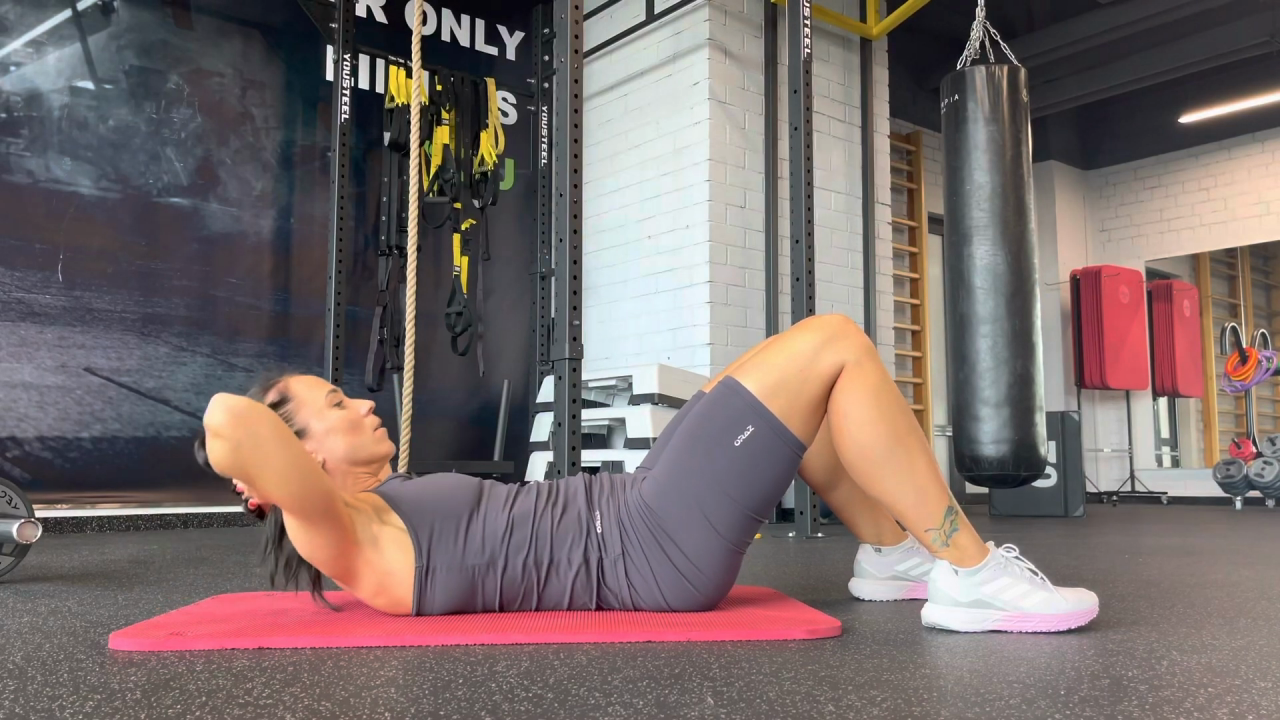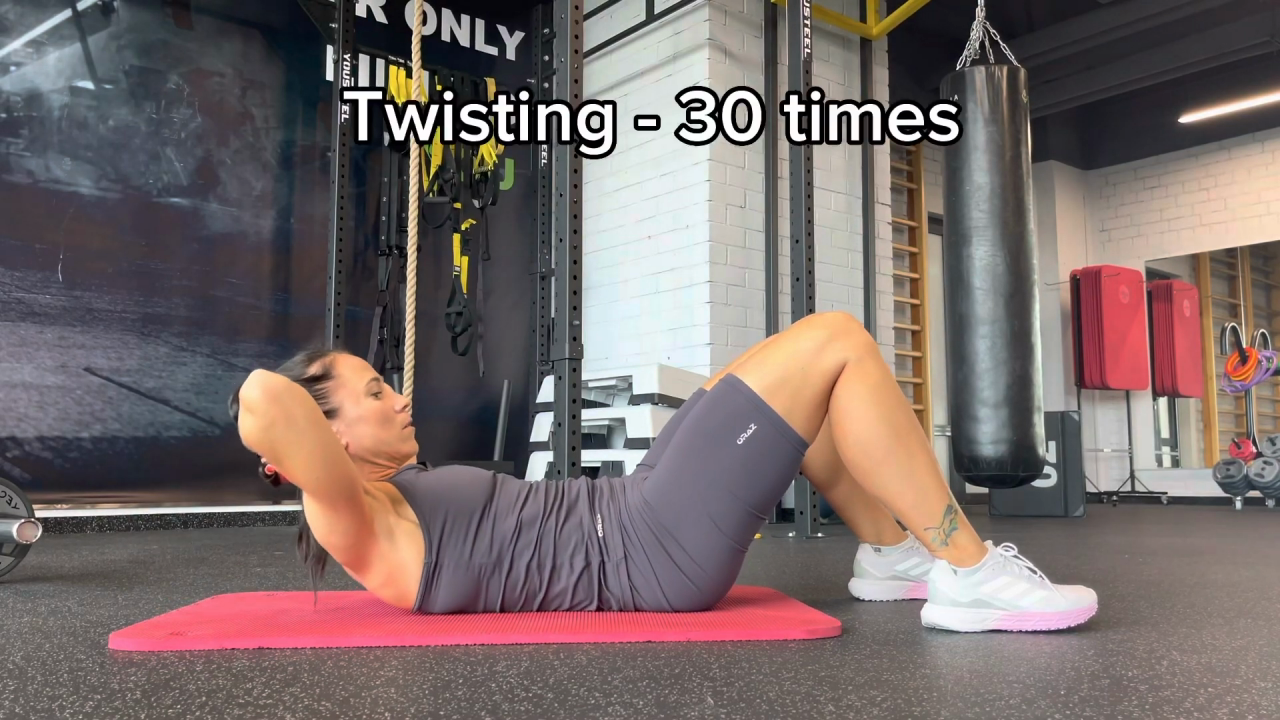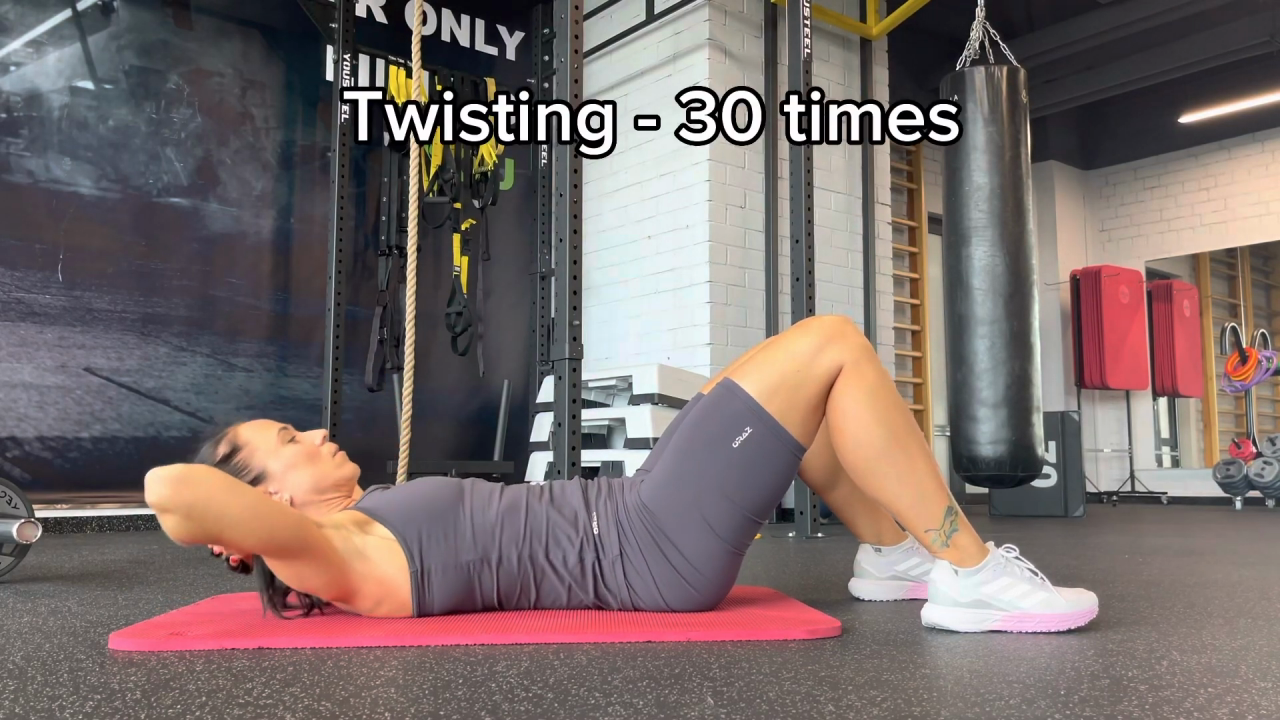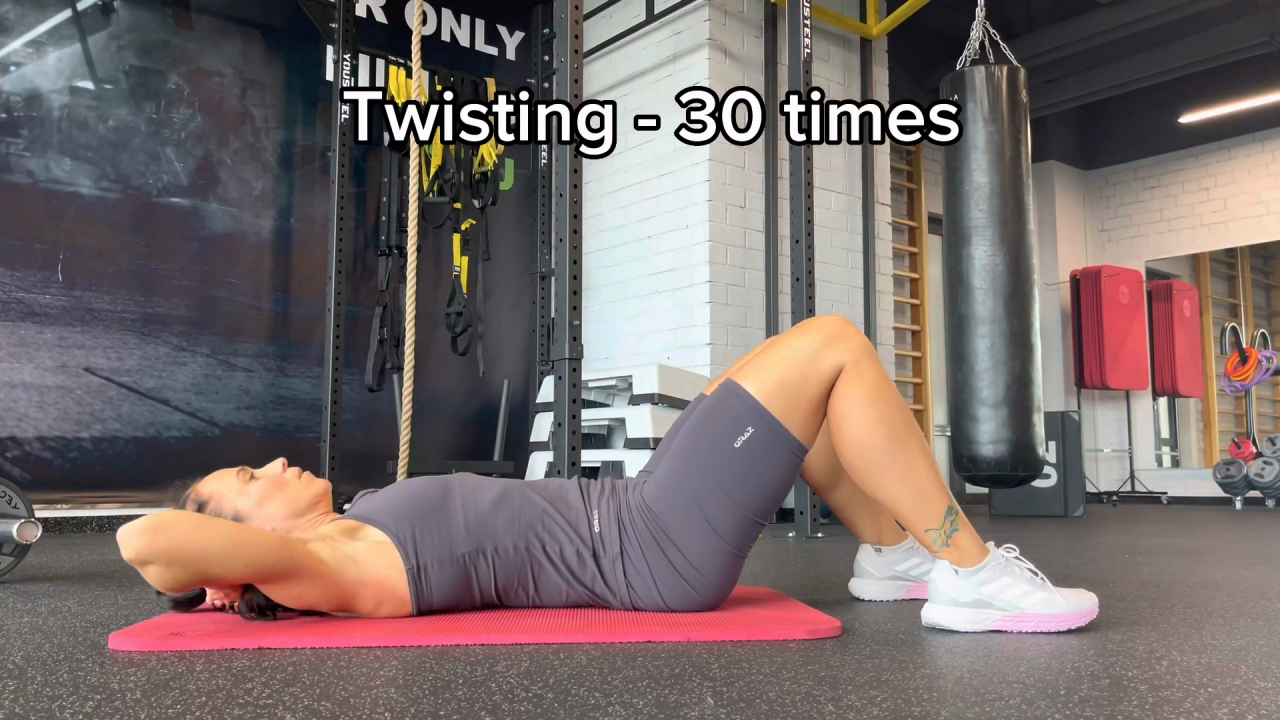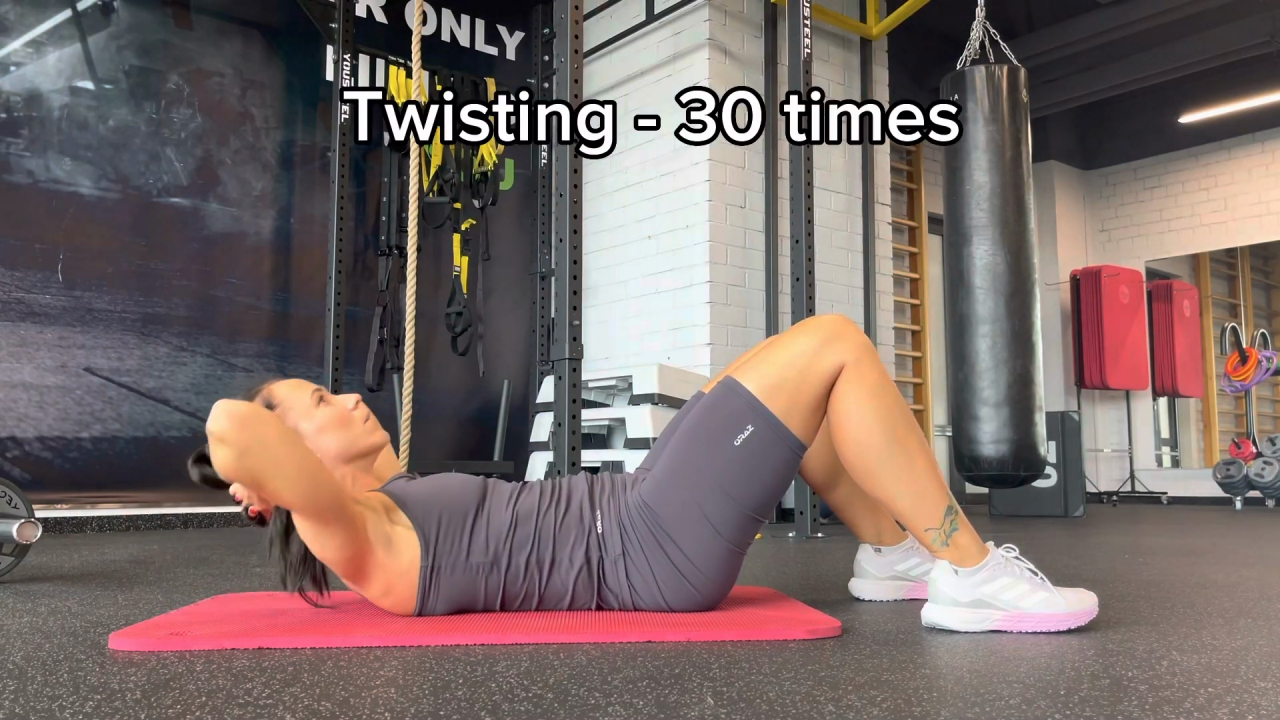
dt=0.5s
person 1, frame 1
left shoulder: (377, 516)
right shoulder: (349, 539)
right elbow: (229, 421)
right wrist: (252, 456)
left hip: (631, 519)
right hip: (654, 551)
left knee: (812, 376)
right knee: (836, 345)
left ankle: (891, 555)
right ankle: (970, 575)
person 1, frame 2
left shoulder: (386, 502)
right shoulder: (364, 530)
right elbow: (265, 396)
right wrist: (287, 447)
left hip: (633, 516)
right hip: (655, 554)
left knee: (810, 379)
right knee: (838, 343)
left ankle: (891, 555)
right ankle: (970, 575)
person 1, frame 3
left shoulder: (361, 527)
right shoulder: (342, 558)
right elbow: (168, 489)
right wrist: (225, 518)
left hip: (632, 519)
right hip: (655, 552)
left knee: (807, 375)
right knee: (833, 343)
left ankle: (892, 556)
right ankle: (971, 576)
person 1, frame 4
left shoulder: (355, 534)
right shoulder: (340, 569)
right elbow: (144, 541)
right wrist: (204, 542)
left hip: (628, 512)
right hip: (657, 551)
left knee: (802, 378)
right knee: (834, 344)
left ankle: (892, 555)
right ankle: (972, 575)
person 1, frame 5
left shoulder: (389, 513)
right shoulder: (364, 542)
right elbow: (233, 425)
right wrist: (266, 478)
left hip: (635, 520)
right hip: (655, 553)
left knee: (810, 373)
right knee: (836, 344)
left ankle: (892, 556)
right ankle: (971, 576)
